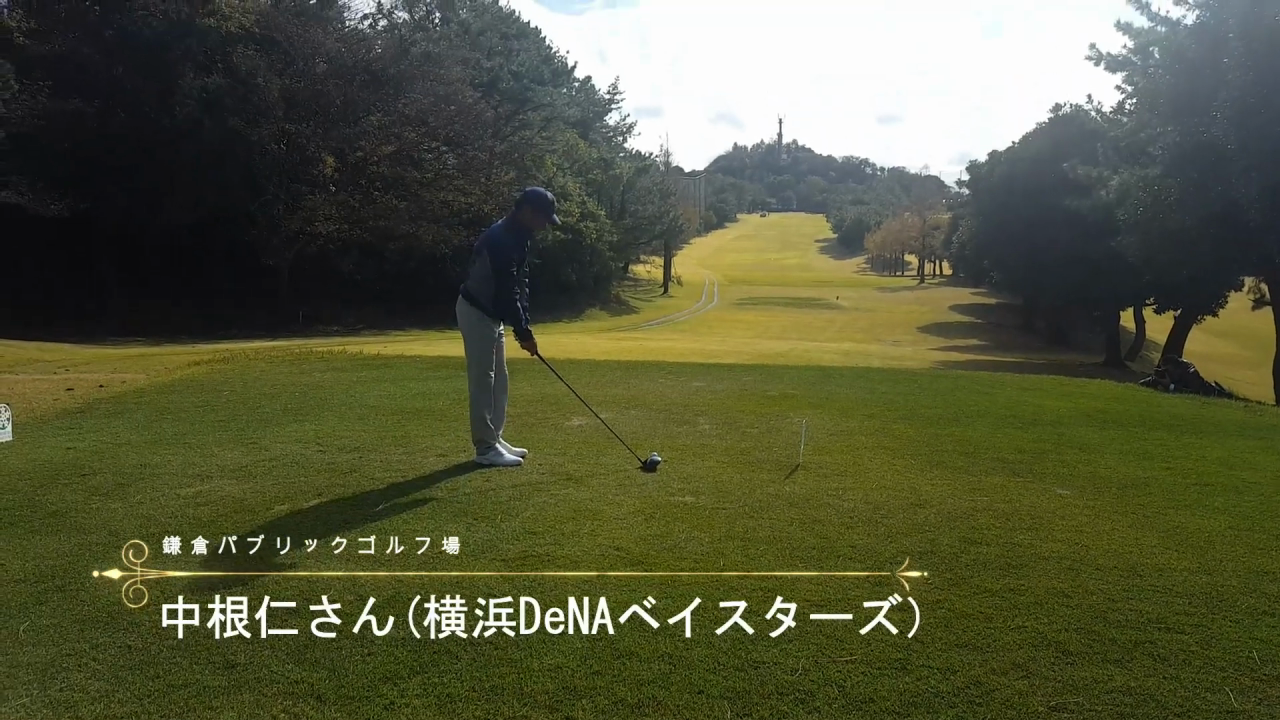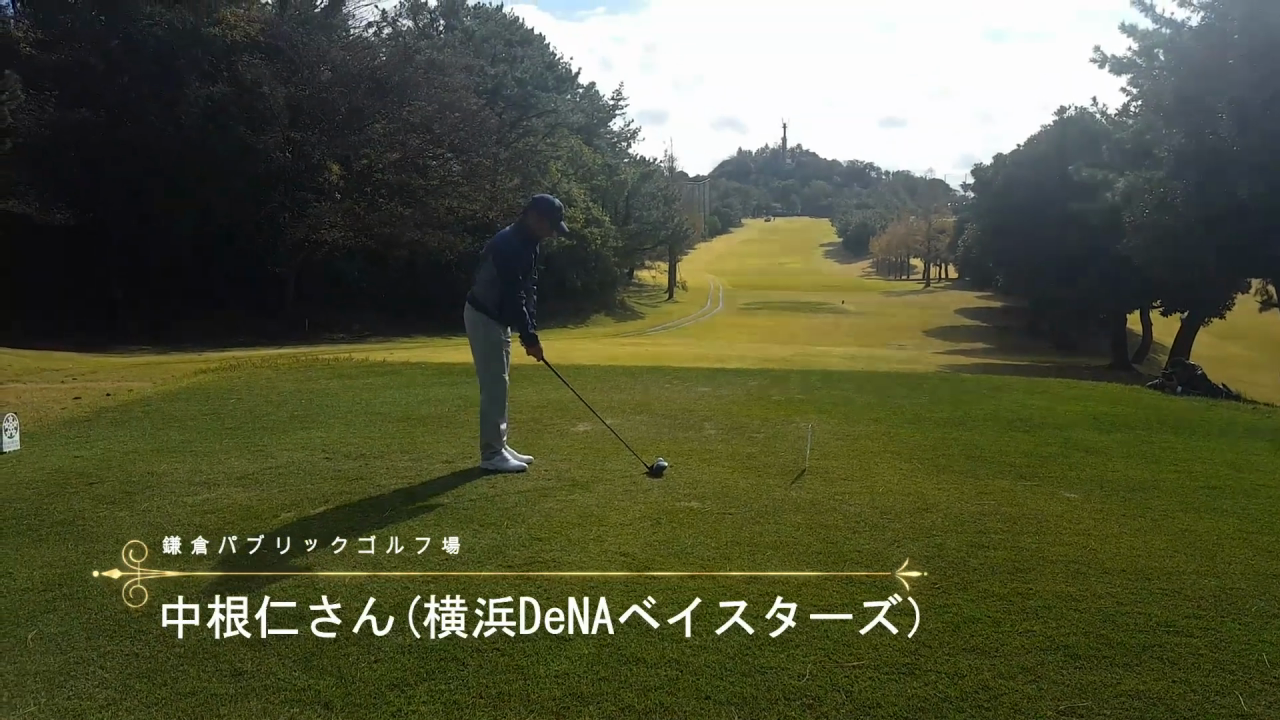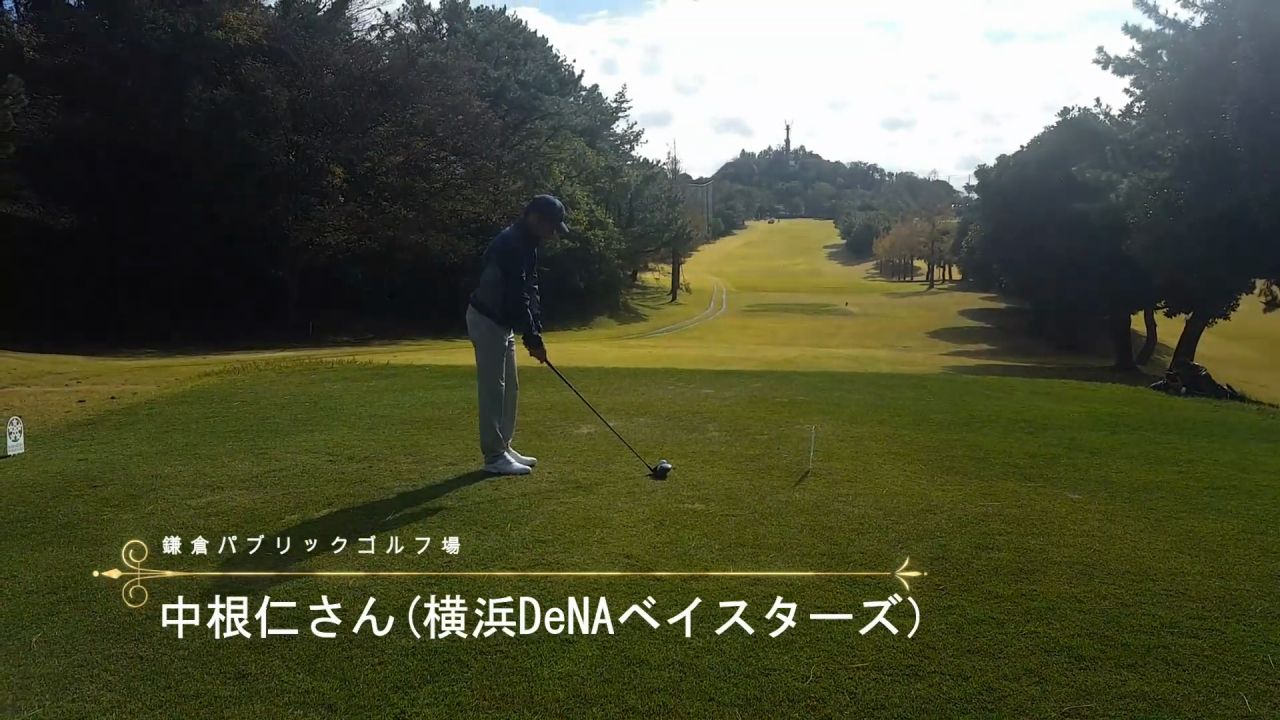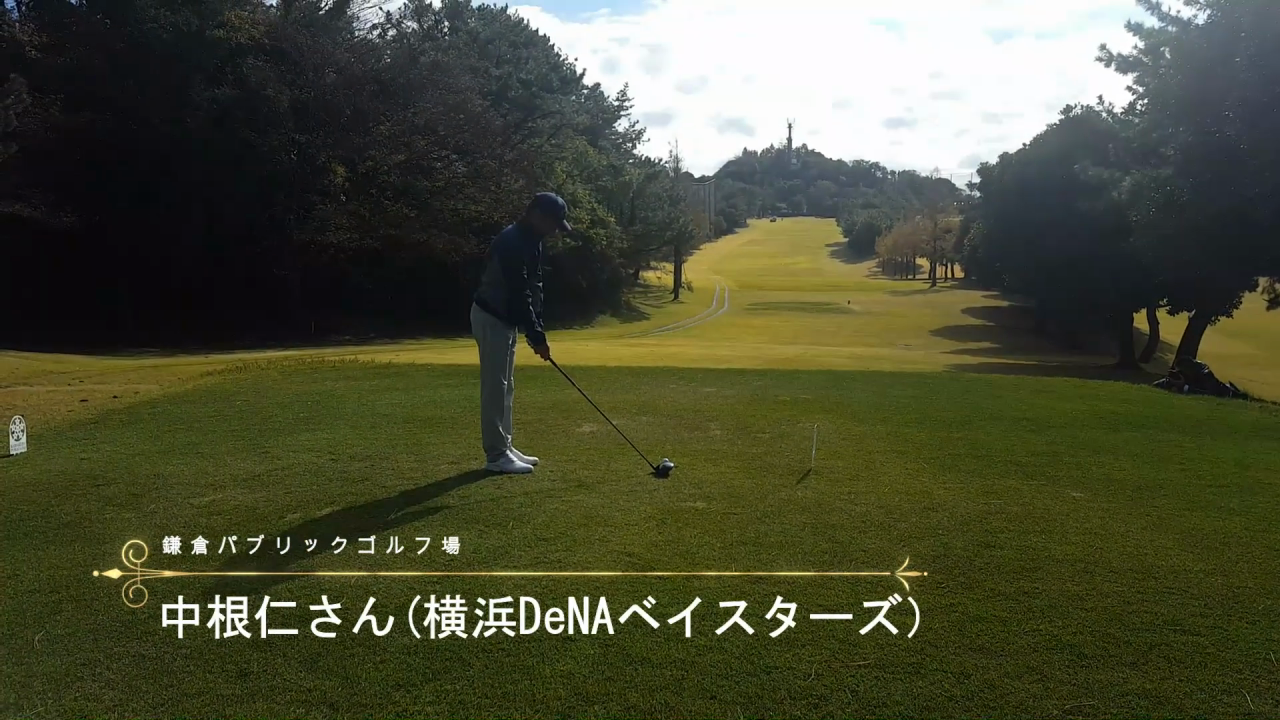
dt=0.4s
person 1, frame 1
left shoulder: (518, 236)
right shoulder: (501, 239)
left elbow: (519, 284)
right elbow: (506, 290)
left wrist: (524, 324)
right wrist: (523, 331)
left hip: (492, 312)
right hip: (476, 311)
left knee: (498, 379)
right knee: (483, 379)
left ankle: (494, 439)
right ankle: (485, 447)
person 1, frame 2
left shoulder: (528, 244)
right shoulder: (507, 244)
left elbow: (527, 290)
right elbow: (512, 295)
left wrist: (530, 330)
right wrist: (529, 337)
left hip: (498, 317)
right hip: (483, 316)
left knee: (499, 383)
right knee: (494, 384)
left ankle: (499, 446)
right ankle: (491, 452)
person 1, frame 3
left shoulder: (527, 244)
right shoulder: (510, 244)
left elbow: (529, 290)
right elbow: (516, 296)
left wrist: (535, 332)
right wrist: (533, 338)
left hip: (501, 321)
right hip: (487, 320)
left knee: (508, 387)
right knee: (493, 387)
left ankle: (503, 448)
right ankle: (494, 456)
person 1, frame 4
left shoulder: (530, 241)
right shoulder: (512, 242)
left elbow: (533, 288)
right elbow: (518, 294)
left wrist: (537, 329)
right wrist: (536, 335)
left hip: (505, 319)
right hip: (491, 318)
left knee: (505, 386)
right knee: (495, 386)
left ankle: (504, 447)
right ankle: (496, 455)
